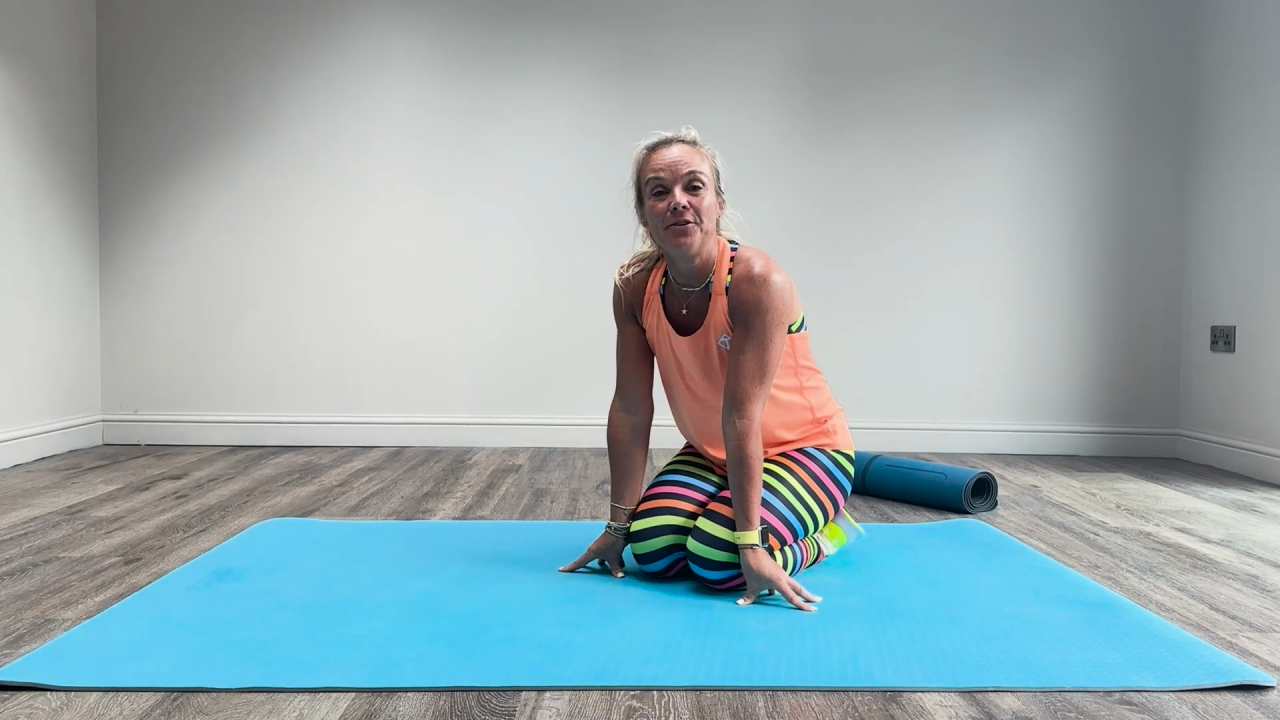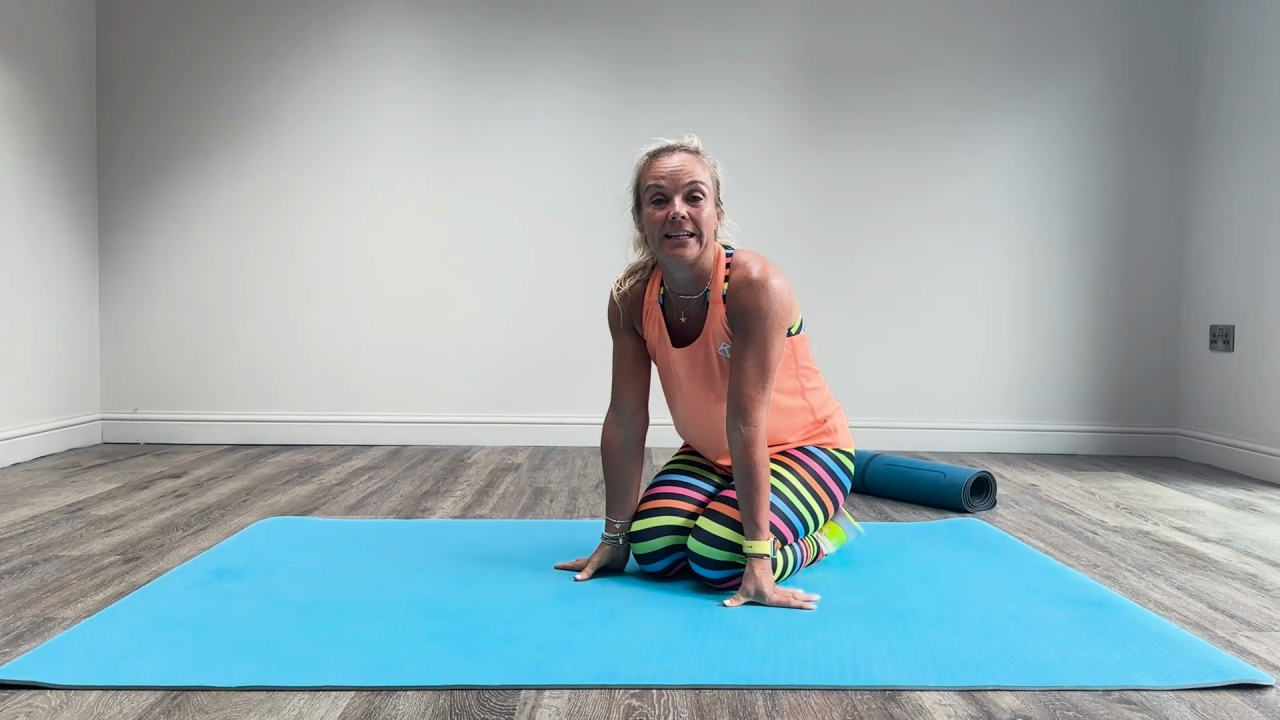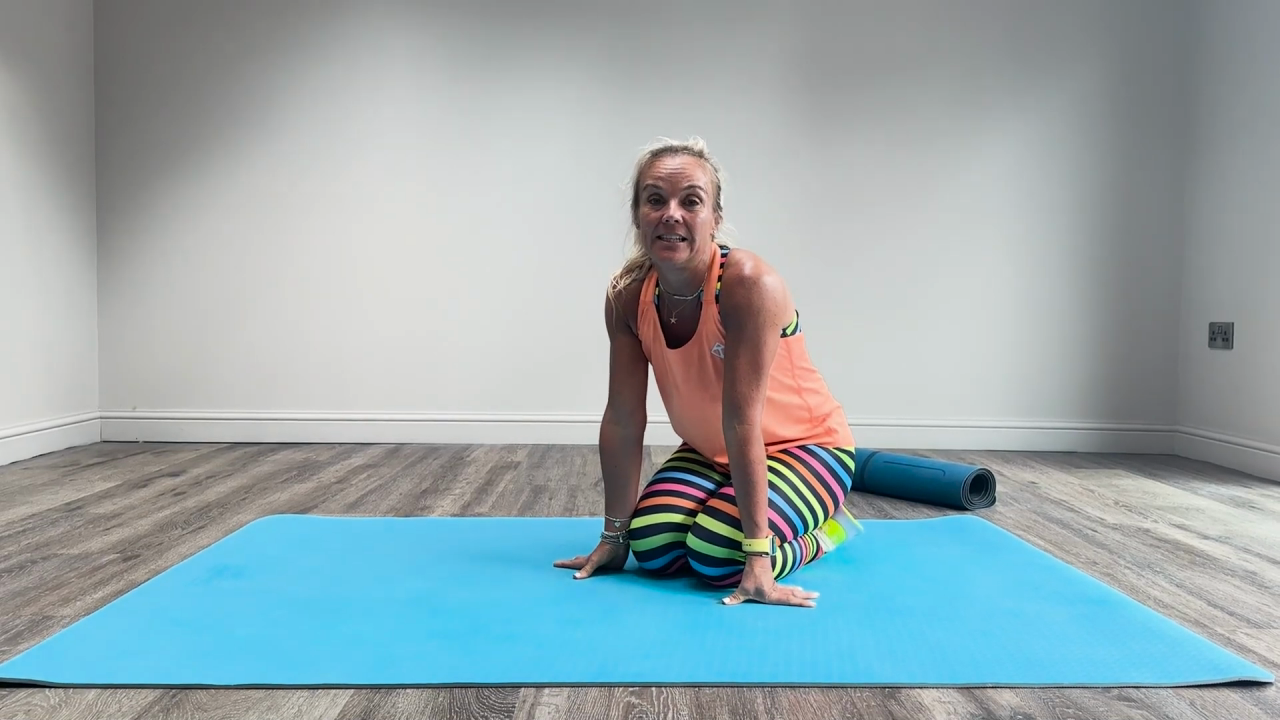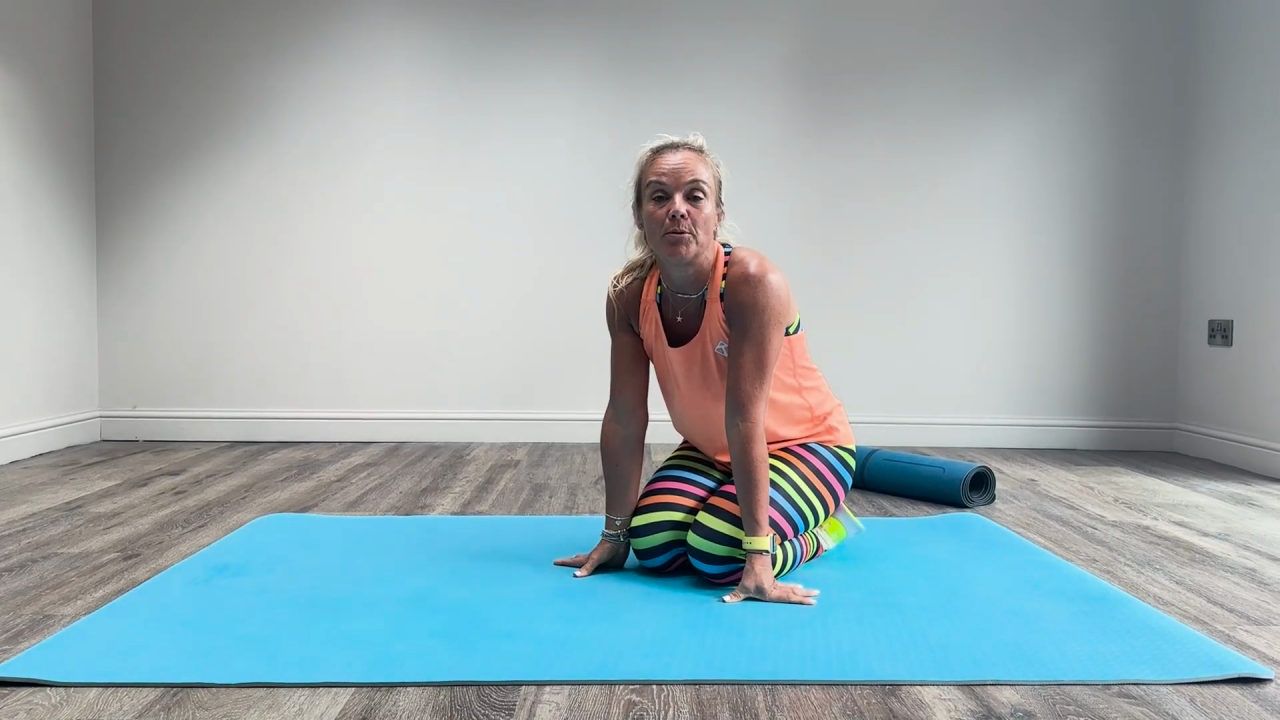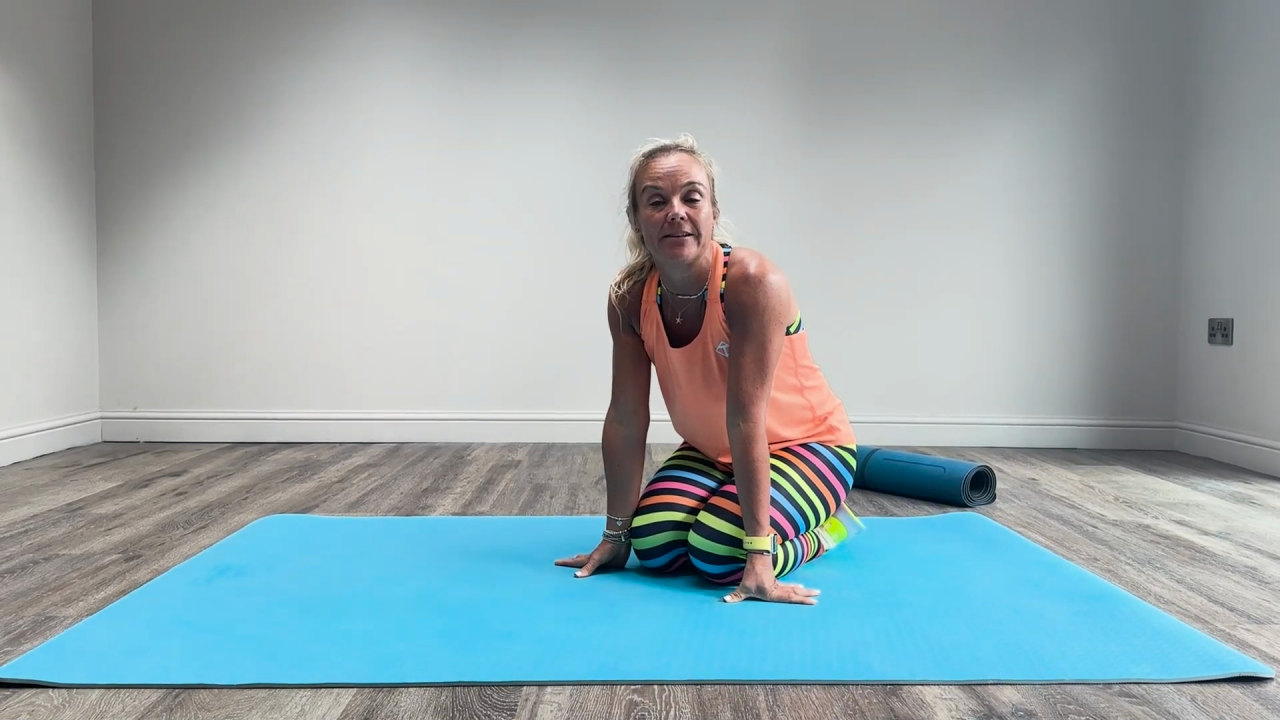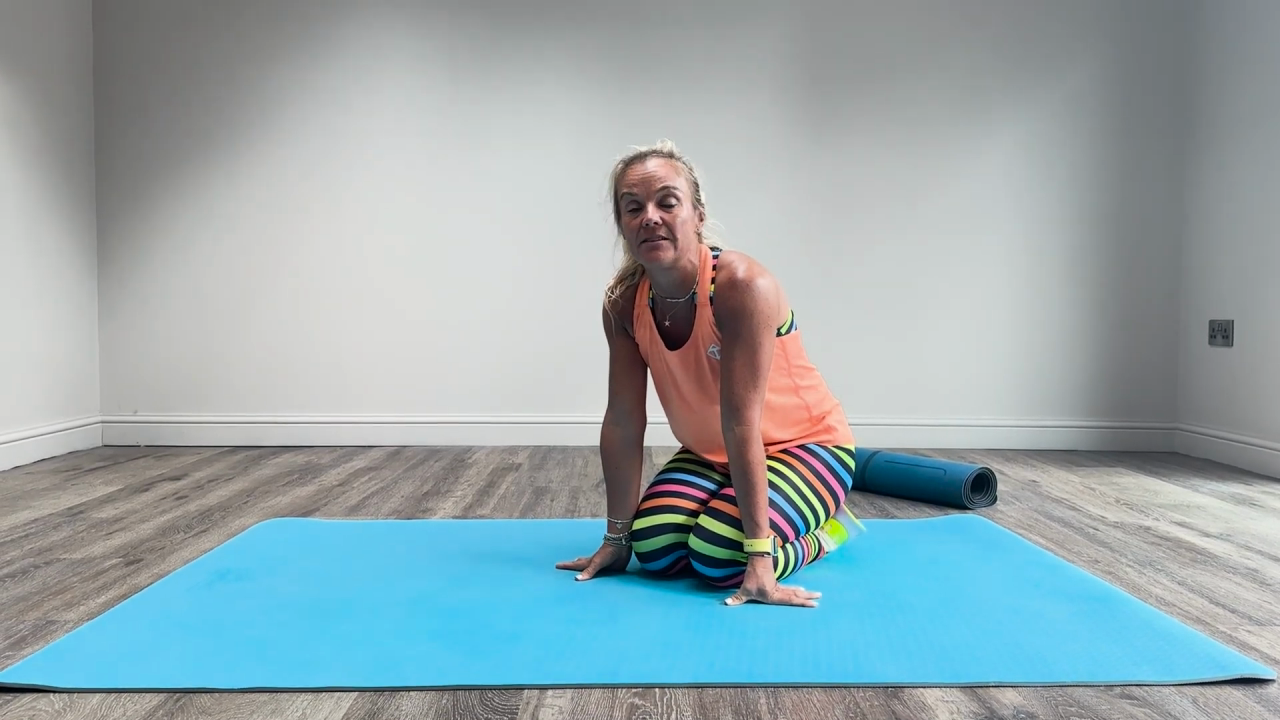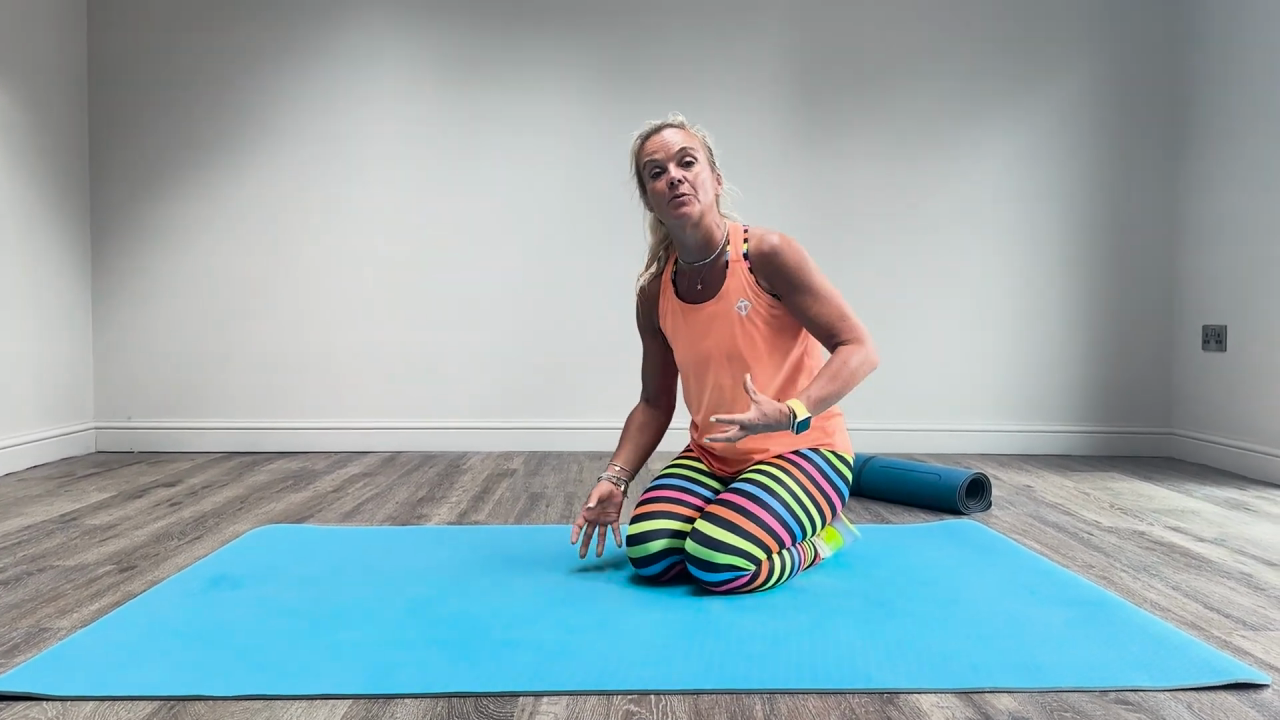
dt=0.7s
person 1, frame 1
left shoulder: (756, 280)
right shoulder: (634, 286)
left elbow: (742, 416)
right elbow: (630, 409)
left wrist: (748, 542)
right wrist: (618, 523)
left hip: (805, 450)
right hip: (712, 453)
left knee: (717, 559)
right knee: (653, 549)
left ankle: (819, 537)
person 1, frame 2
left shoulder: (755, 285)
right shoulder: (631, 297)
left elbow: (747, 423)
right elbow: (625, 421)
left wrist: (757, 555)
right wrist: (614, 536)
left hip: (806, 449)
right hip: (712, 454)
left knee: (720, 558)
right knee: (654, 549)
left ankle: (821, 532)
person 1, frame 3
left shoulder: (749, 284)
right shoulder: (627, 296)
left elbow: (742, 420)
right elbow: (623, 419)
left wrist: (756, 552)
right wrist: (613, 534)
left hip: (806, 446)
right hip: (712, 451)
left knee: (718, 556)
right knee: (653, 546)
left ankle: (824, 527)
person 1, frame 4
left shoulder: (753, 282)
right shoulder: (629, 294)
left elbow: (745, 418)
right elbow: (624, 418)
left wrist: (758, 553)
right wrist: (614, 533)
left hip: (805, 445)
right hip: (713, 449)
left knee: (720, 554)
right knee: (653, 546)
left ankle: (824, 526)
person 1, frame 5
left shoulder: (753, 282)
right shoulder: (630, 297)
left elbow: (746, 419)
right elbow: (626, 419)
left wrist: (758, 553)
right wrist: (615, 533)
left hip: (807, 445)
right hip: (713, 450)
left knee: (720, 554)
right knee: (654, 545)
left ankle: (826, 525)
person 1, frame 6
left shoulder: (743, 286)
right shoulder: (624, 302)
left elbow: (741, 422)
right elbow: (623, 422)
left wrist: (758, 555)
right wrist: (616, 537)
left hip: (806, 445)
right hip: (711, 453)
left knee: (721, 557)
right knee: (654, 548)
left ankle: (824, 527)
person 1, frame 7
left shoulder: (769, 254)
right shoulder: (653, 292)
left elbow: (859, 351)
right elbow: (654, 403)
left wrist: (792, 414)
right wrist: (616, 478)
left hip: (802, 452)
right hip: (712, 457)
left knee: (716, 561)
right knee: (647, 552)
left ankle: (819, 532)
